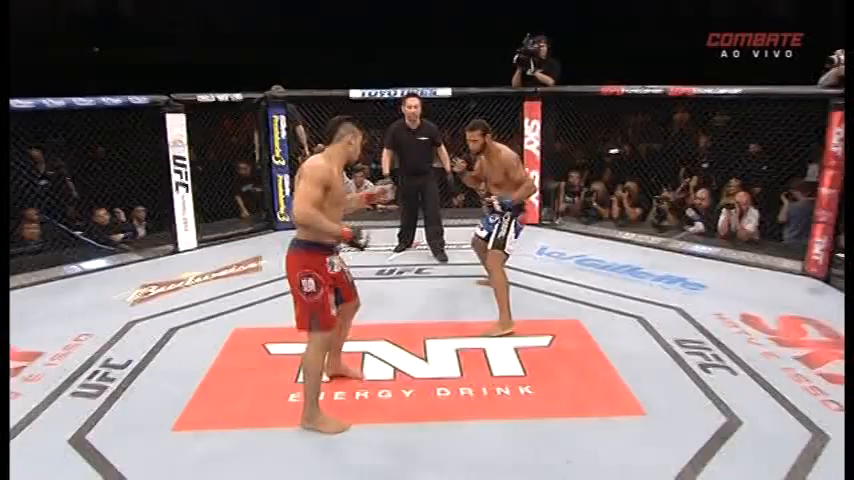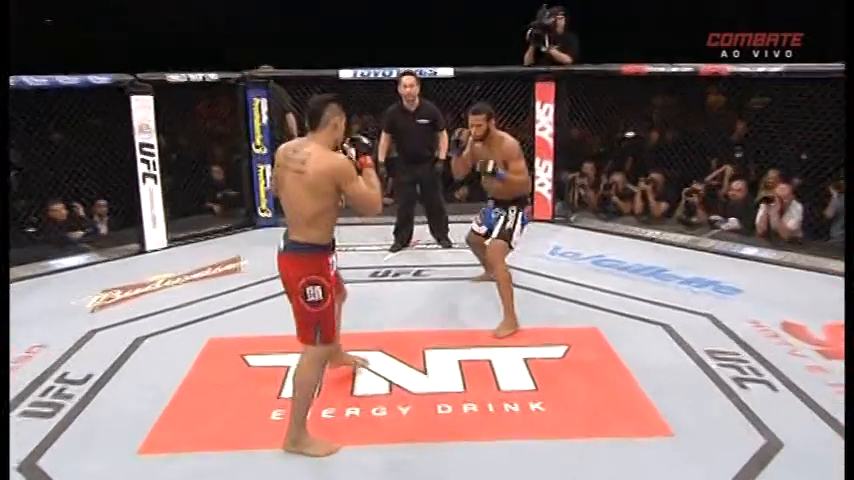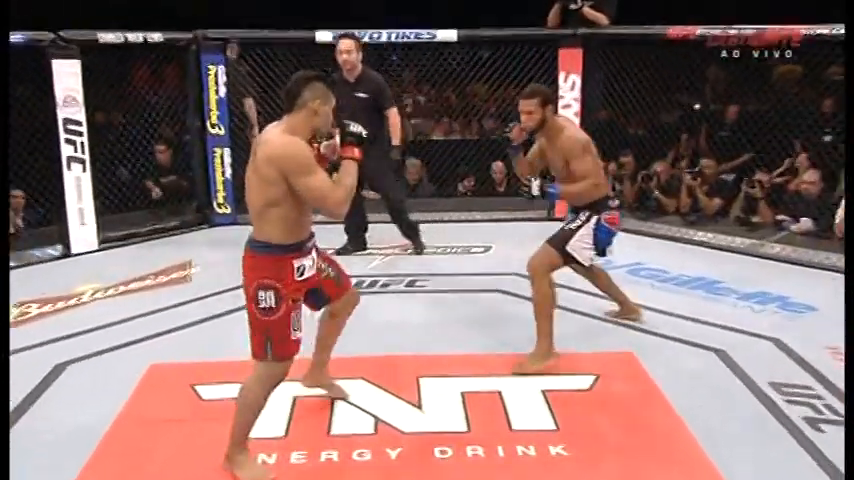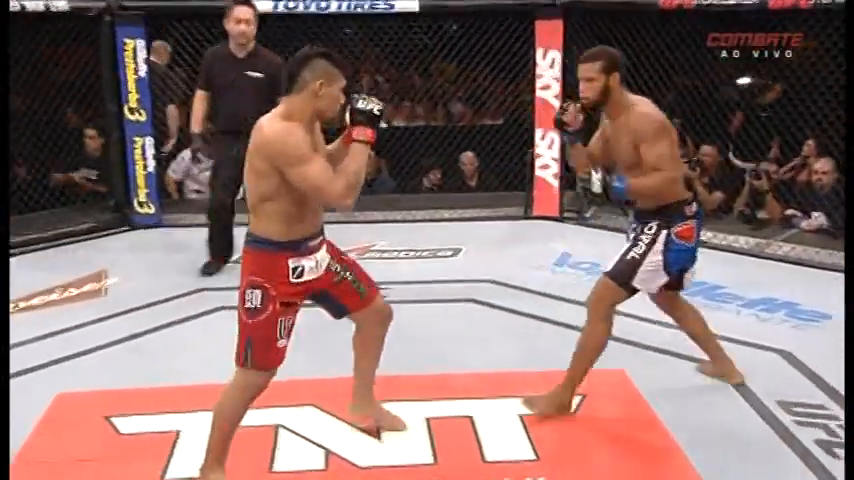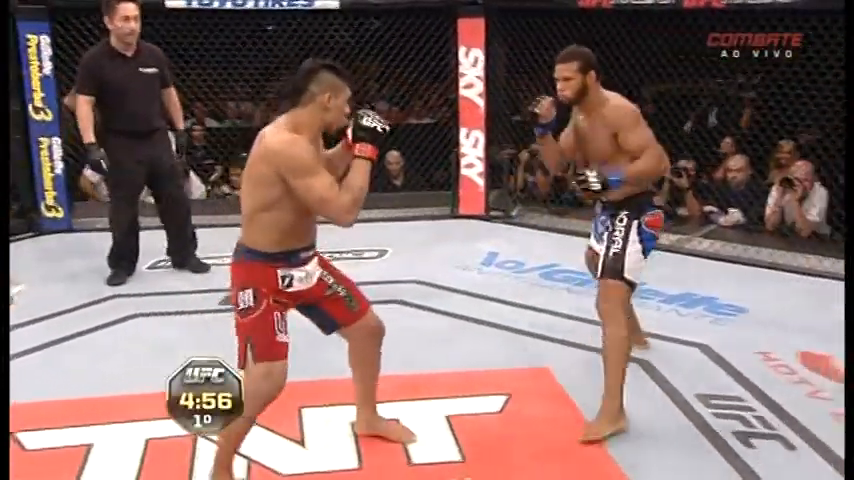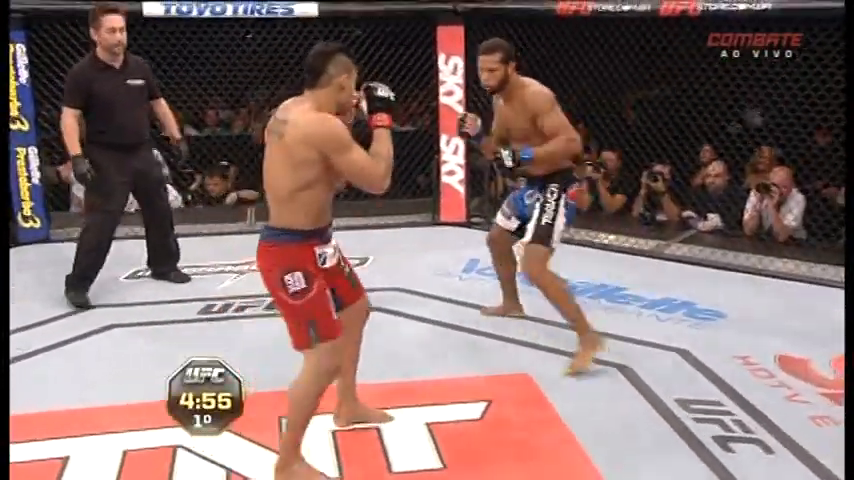
dt=0.7s
person 1, frame 1
left shoulder: (333, 169)
right shoulder: (319, 167)
right elbow: (302, 213)
left wrist: (368, 197)
right wrist: (344, 233)
left hip: (327, 255)
right hip: (308, 259)
left knee: (349, 304)
right knee: (321, 335)
left ankle: (334, 364)
right ankle: (311, 415)
person 1, frame 2
left shoulder: (285, 151)
right shoulder: (335, 163)
right elbow: (373, 206)
right wrist: (364, 160)
left hip: (294, 247)
right hip: (309, 260)
left knee: (338, 297)
right knee: (318, 347)
left ankle: (336, 354)
right ankle: (296, 436)
person 1, frame 3
left shoulder: (280, 133)
right shoulder: (287, 148)
right elbow: (337, 205)
right wrist: (352, 153)
left hip: (302, 251)
right hip: (272, 263)
left knee: (345, 297)
right knee: (273, 367)
left ankle: (317, 372)
person 1, frame 4
left shoulder: (305, 126)
right shoulder: (279, 134)
left elbow: (323, 165)
right elbow: (338, 195)
left wrist: (356, 132)
right wrist: (363, 134)
left hip: (313, 250)
right hip: (273, 263)
left knee: (376, 311)
right knee: (254, 376)
left ankle: (365, 406)
person 1, frame 5
left shoulder: (306, 135)
right shoulder: (284, 145)
left elbow: (325, 173)
right elbow: (344, 211)
left wrist: (353, 143)
right wrist: (367, 148)
left hip: (305, 261)
right hip: (261, 272)
left knee: (368, 328)
right knee: (266, 380)
left ankle: (367, 417)
person 1, frame 6
left shoulder: (289, 110)
right shoulder: (323, 126)
right elbow: (378, 180)
left wrist: (352, 117)
right wrist: (381, 120)
left hip: (311, 242)
right hip: (290, 252)
left knee: (356, 309)
right knee: (325, 358)
left ankle: (348, 406)
person 2, frame 1
left shoulder: (506, 157)
right shoulder: (482, 156)
left elbow: (530, 186)
right elbow: (475, 182)
left wrist: (507, 202)
right wrist: (463, 172)
left hip: (510, 214)
right hip: (496, 211)
left knee: (494, 262)
right knee: (478, 242)
left ankle: (505, 321)
right ankle: (493, 279)
person 2, frame 2
left shoulder: (509, 146)
right shoulder: (475, 144)
left elbow: (526, 184)
right elbow: (458, 174)
left wrist: (497, 173)
right wrist: (457, 150)
left hip: (515, 208)
right hip: (495, 204)
left knee: (494, 254)
right knee: (473, 238)
left ankle: (510, 320)
right ankle: (490, 272)
person 2, frame 3
left shoulder: (571, 138)
right shoulder: (546, 134)
left elbow: (593, 184)
right elbow: (526, 172)
left wrist: (552, 191)
right wrist: (516, 147)
left hip: (598, 214)
right hip: (589, 212)
left knee: (538, 266)
right knee: (581, 264)
left ankle: (544, 351)
right ankle: (628, 308)
person 2, frame 4
left shoulder: (645, 119)
right shoulder: (613, 115)
left elbow: (672, 180)
right elbow: (590, 165)
left wrist: (619, 187)
right wrist: (573, 134)
left hip: (669, 224)
right hip: (658, 220)
left knee: (600, 302)
right knee: (668, 297)
left ankle: (562, 397)
right ankle: (723, 364)
person 2, frame 5
left shoulder: (619, 111)
right shoulder: (580, 112)
left elbow: (658, 163)
right elbow: (558, 162)
left wrist: (612, 178)
right wrist: (544, 128)
left hip: (634, 214)
right hip: (611, 209)
left knee: (609, 304)
right knee: (596, 263)
left ankle: (612, 411)
right ankle: (634, 334)
person 2, frame 6
left shoulder: (536, 96)
right shoulder: (499, 99)
left elbow: (571, 144)
right elbow: (499, 151)
left wrist: (524, 155)
right wrist: (477, 136)
left hip: (556, 186)
right hip: (530, 183)
left knee: (534, 267)
right knee: (497, 239)
left ankle: (587, 338)
right ankle: (511, 303)
person 3, frame 1
left shoulder: (430, 128)
right shoulder: (395, 129)
left elbow: (440, 149)
right elbow: (387, 152)
left wrist: (448, 171)
right wrist: (386, 175)
left hip: (427, 177)
right hip: (407, 177)
left knee: (433, 212)
right knee: (407, 212)
person 3, frame 2
left shoulder: (430, 109)
right shoulder: (392, 112)
left elbow: (442, 135)
right elbow: (385, 137)
left wrist: (441, 159)
right wrist: (381, 163)
left hip: (428, 164)
right hip: (405, 165)
left knee: (434, 203)
right knee: (403, 204)
left ankle: (442, 236)
right ankle: (401, 239)
person 3, frame 3
left shoulder: (374, 81)
right shoulder: (335, 83)
left elbow: (392, 114)
left wrist: (396, 147)
left hip: (374, 148)
left knee: (391, 193)
right knee: (350, 196)
left ankle: (412, 234)
right ankle: (356, 239)
person 3, frame 4
left shoulder: (270, 62)
right shoulder: (213, 58)
right elbow: (202, 96)
right wrist: (196, 135)
right hip: (226, 141)
right knee: (218, 203)
right ankle: (218, 254)
person 3, frame 5
left shoulder: (154, 55)
right shoulder: (94, 60)
left elbow: (168, 93)
right elbow: (84, 104)
left wrist: (180, 129)
right wrist: (91, 145)
left hip: (158, 139)
right hip: (121, 145)
left knee: (175, 199)
right knee: (124, 208)
left ankle: (184, 255)
right ankle: (122, 264)
person 3, frame 6
left shoulder: (140, 66)
right shoulder: (82, 73)
left elbow: (158, 103)
right elbow: (69, 117)
left wrist: (176, 137)
right wrist: (77, 157)
left hip: (142, 153)
right hip: (105, 158)
left knee: (159, 212)
right knee: (101, 220)
left ankle: (164, 266)
right ankle: (77, 284)
